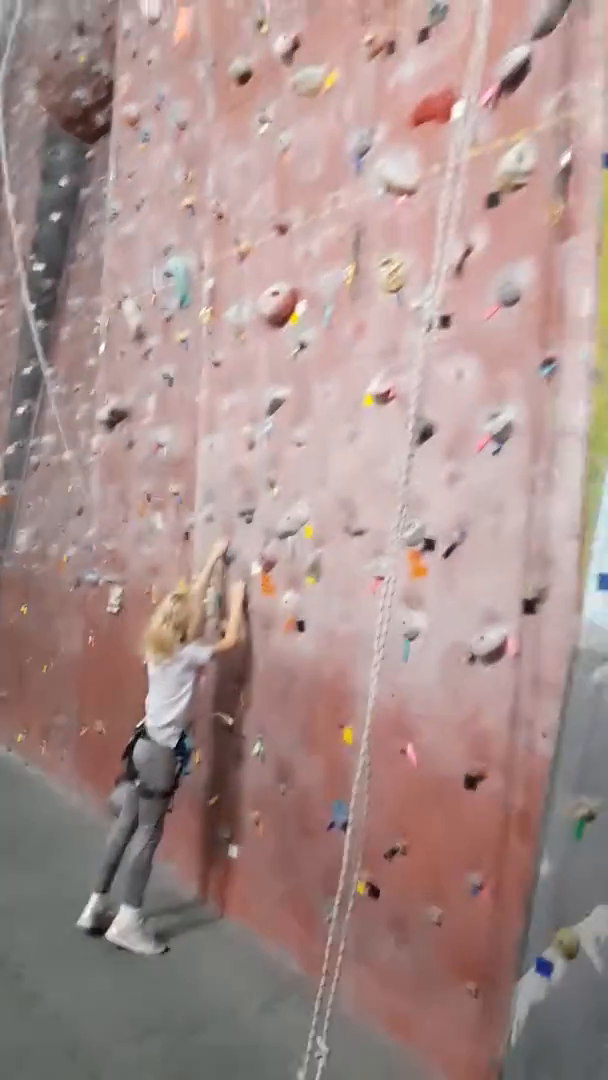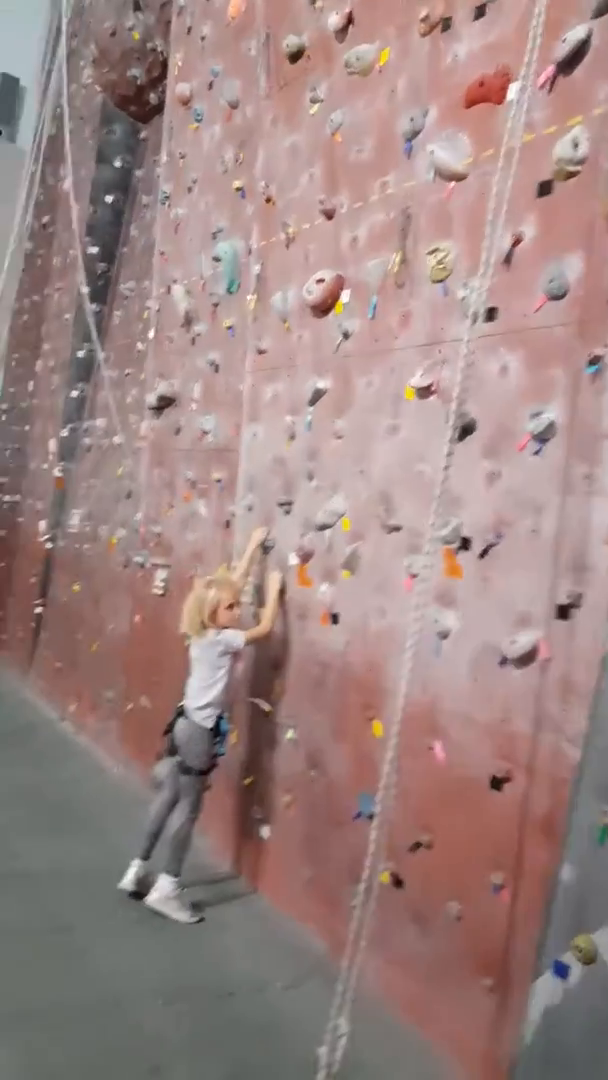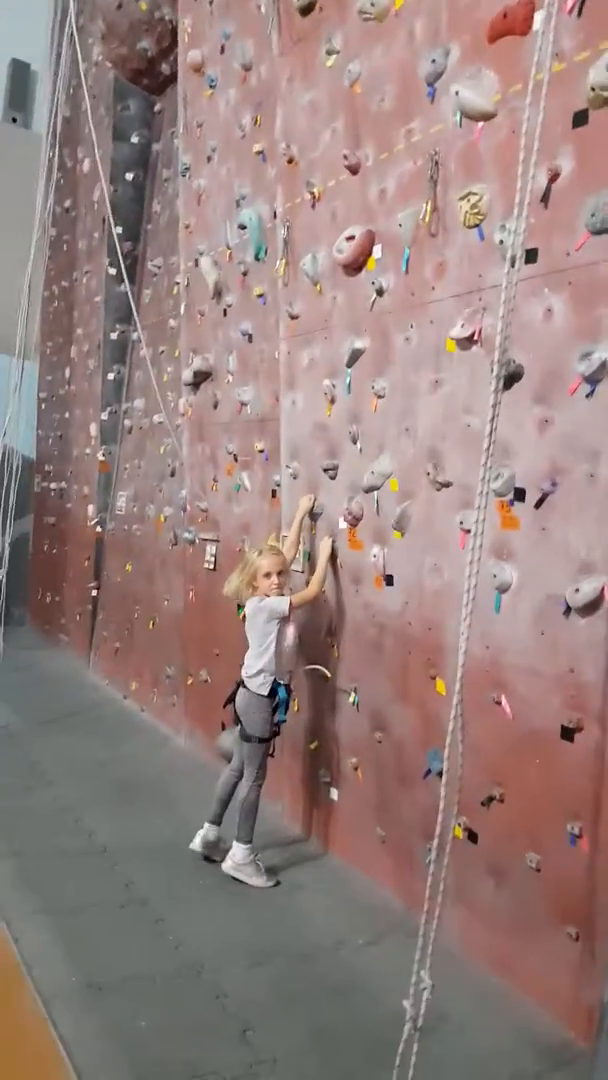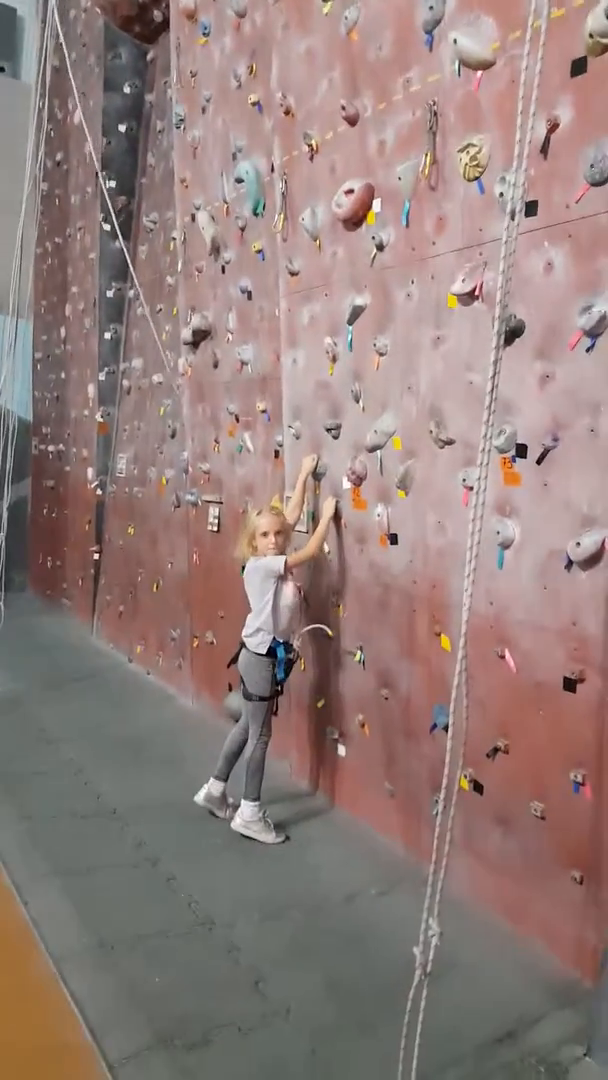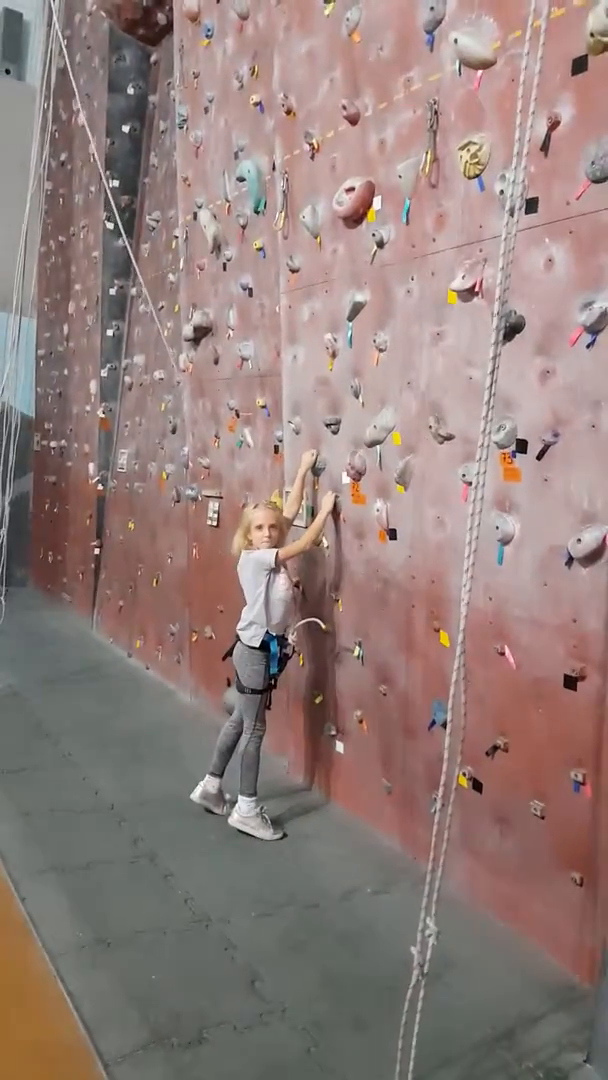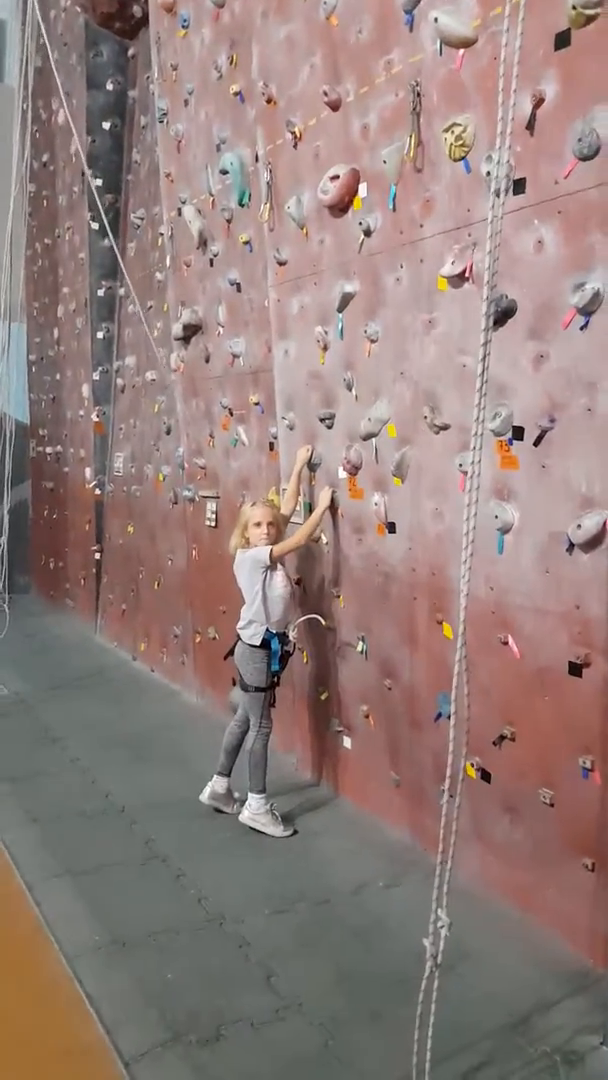
dt=0.2s
person 1, frame 1
left shoulder: (160, 650)
right shoulder: (186, 656)
left elbow: (189, 598)
right elbow: (231, 640)
left wrist: (214, 559)
right wrist: (235, 601)
left hip: (144, 741)
right hip: (162, 750)
left knee: (126, 825)
right knee: (148, 835)
left ankle: (97, 906)
right ankle: (127, 921)
person 1, frame 2
left shoulder: (204, 634)
right shoulder: (219, 640)
left elbow: (232, 583)
right elbow: (265, 628)
left wrist: (254, 547)
right wrist: (273, 590)
left hip: (187, 722)
right hip: (200, 729)
left knee: (168, 797)
right knee: (188, 809)
left ankle: (137, 872)
right ankle: (166, 889)
person 1, frame 3
left shoulder: (270, 601)
right shoulder: (262, 606)
left elbow: (287, 552)
right elbow: (313, 592)
left wrist: (301, 515)
right wrist: (324, 554)
left hip: (255, 694)
right hip: (259, 697)
left knee: (239, 766)
right knee: (254, 777)
left ankle: (209, 834)
right ankle: (241, 856)
person 1, frame 4
left shoulder: (275, 562)
right shoulder: (259, 566)
left elbow: (291, 515)
right elbow: (311, 551)
left wrist: (304, 476)
right wrist: (327, 515)
left hip: (269, 654)
right hip: (260, 656)
left knee: (248, 726)
right knee: (260, 735)
left ankle: (215, 789)
right ankle: (250, 814)
person 1, frame 5
left shoulder: (272, 556)
right shoulder: (252, 559)
left elbow: (290, 510)
right elbow: (304, 544)
left wrist: (304, 471)
right wrist: (325, 510)
left hip: (267, 648)
right hip: (254, 649)
left knee: (240, 720)
right knee: (254, 729)
left ankle: (210, 787)
right ankle: (247, 810)
person 1, frame 6
left shoulder: (269, 553)
right shoulder: (248, 558)
left elbow: (287, 508)
right elbow: (299, 540)
left wrist: (299, 467)
right wrist: (322, 506)
left hip: (269, 645)
right hip: (255, 647)
left knee: (244, 718)
right knee: (260, 726)
left ankle: (218, 787)
right ankle: (256, 806)
